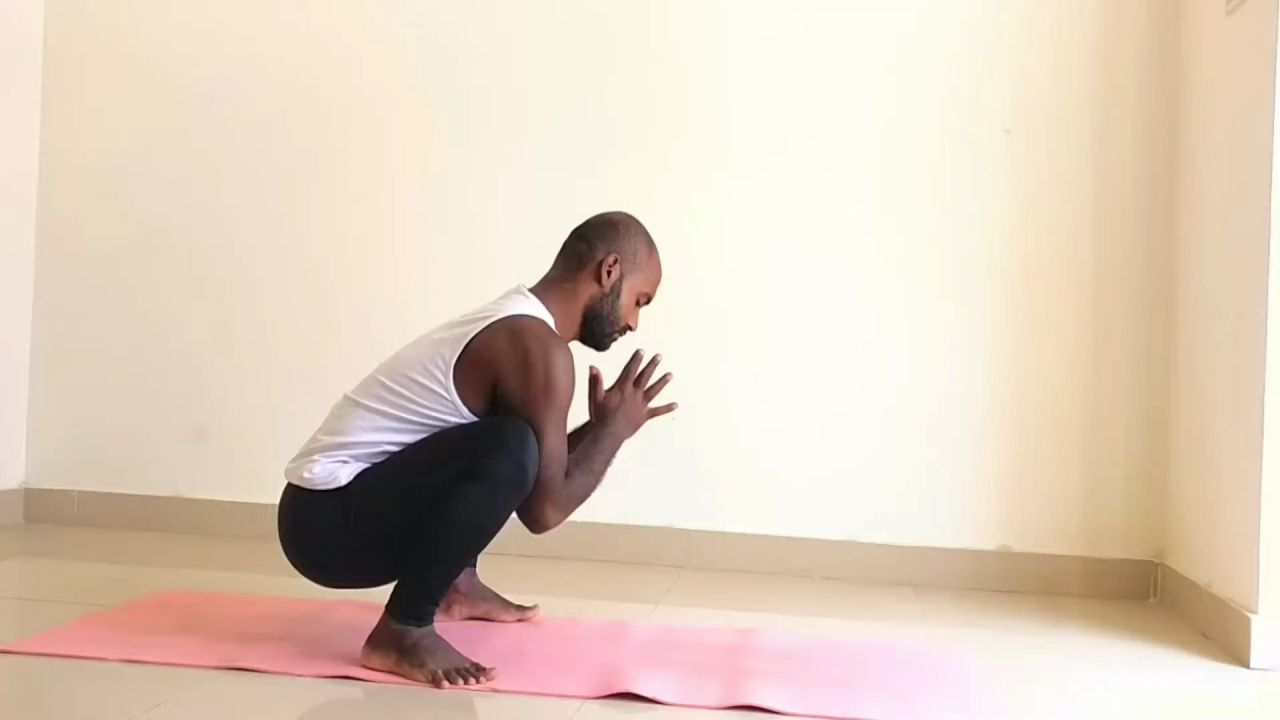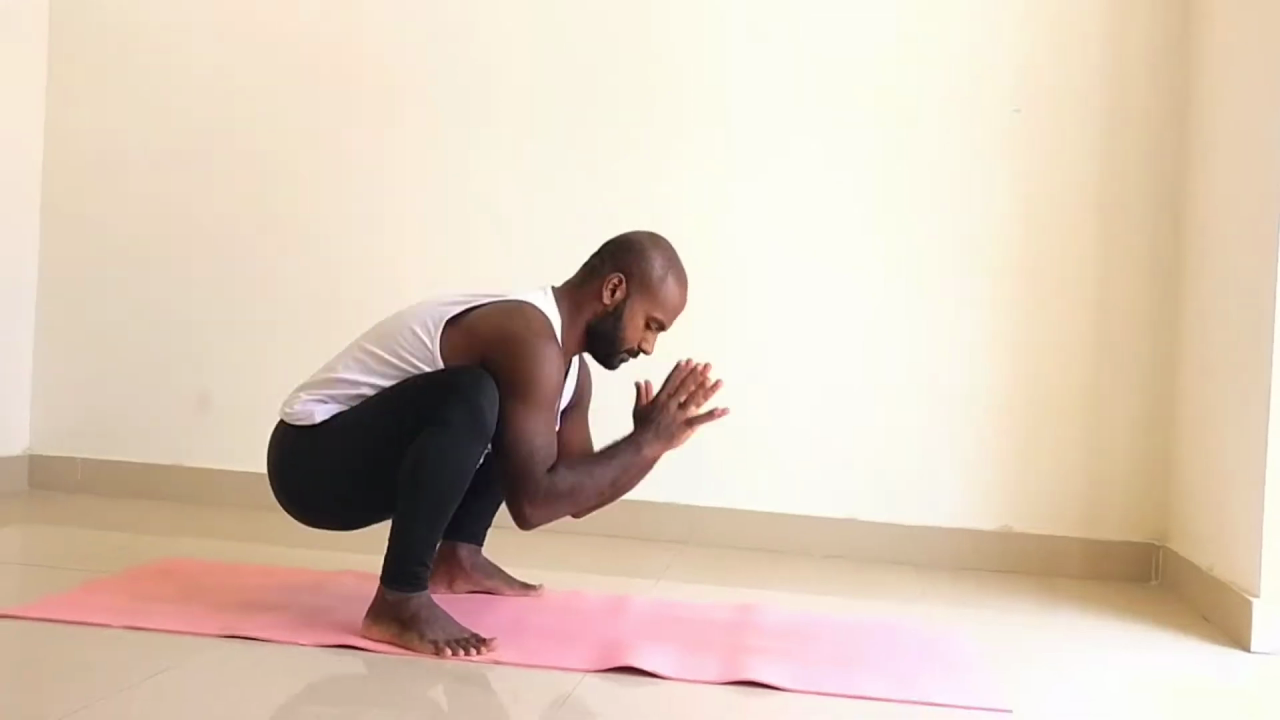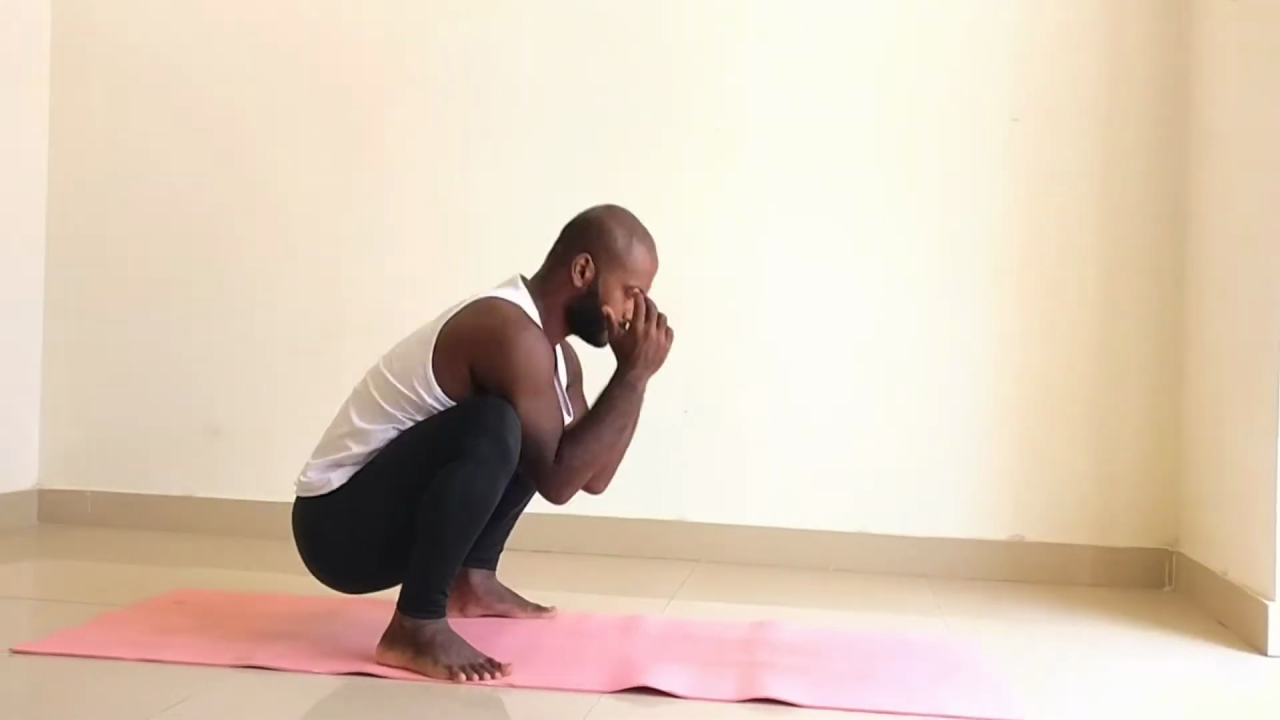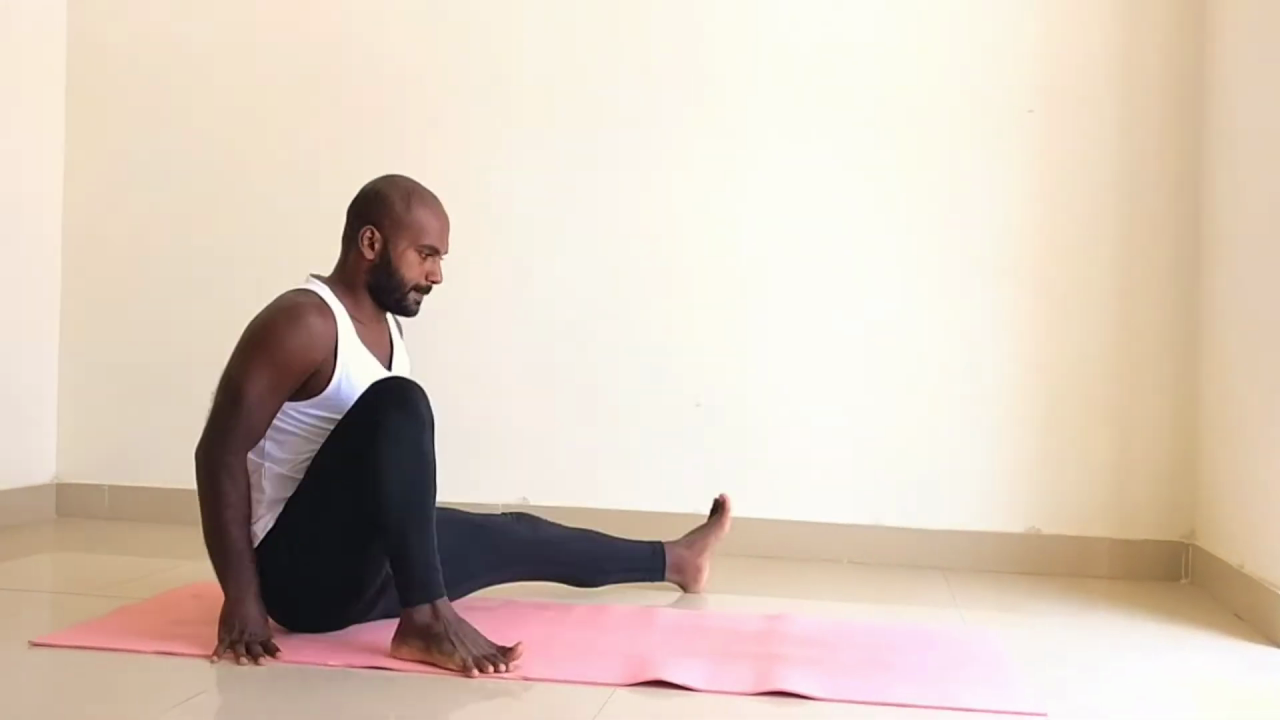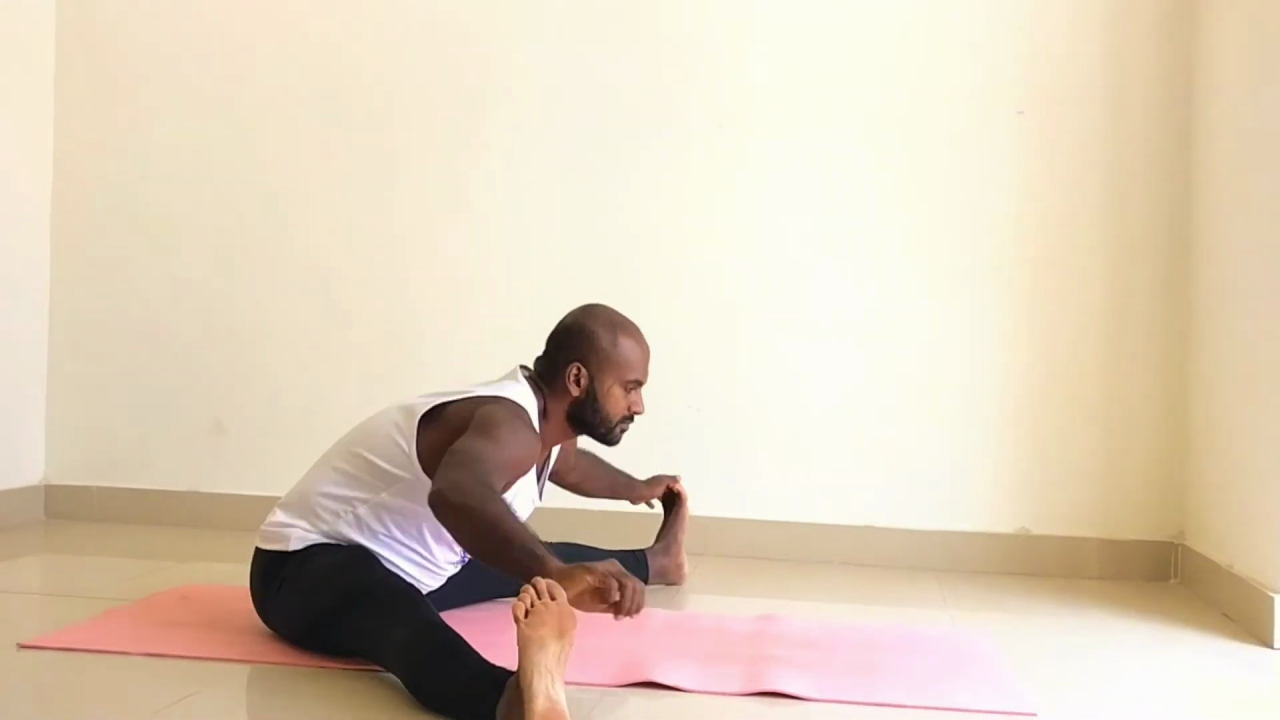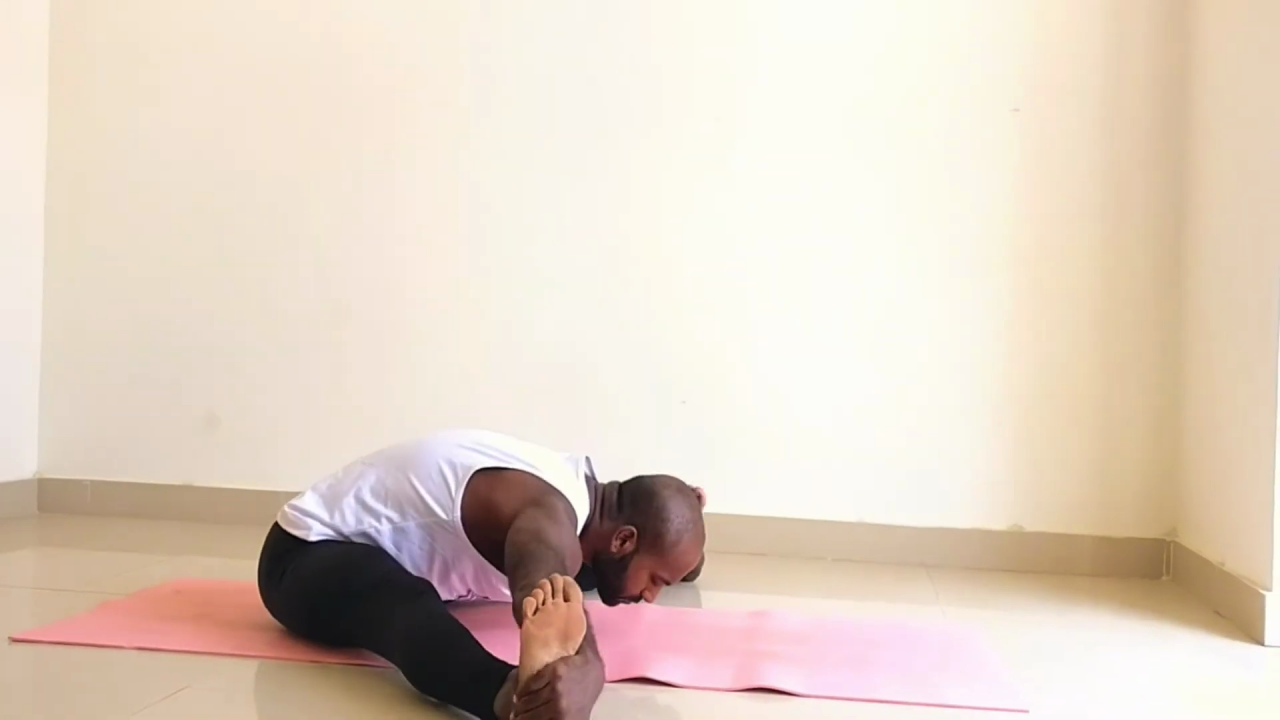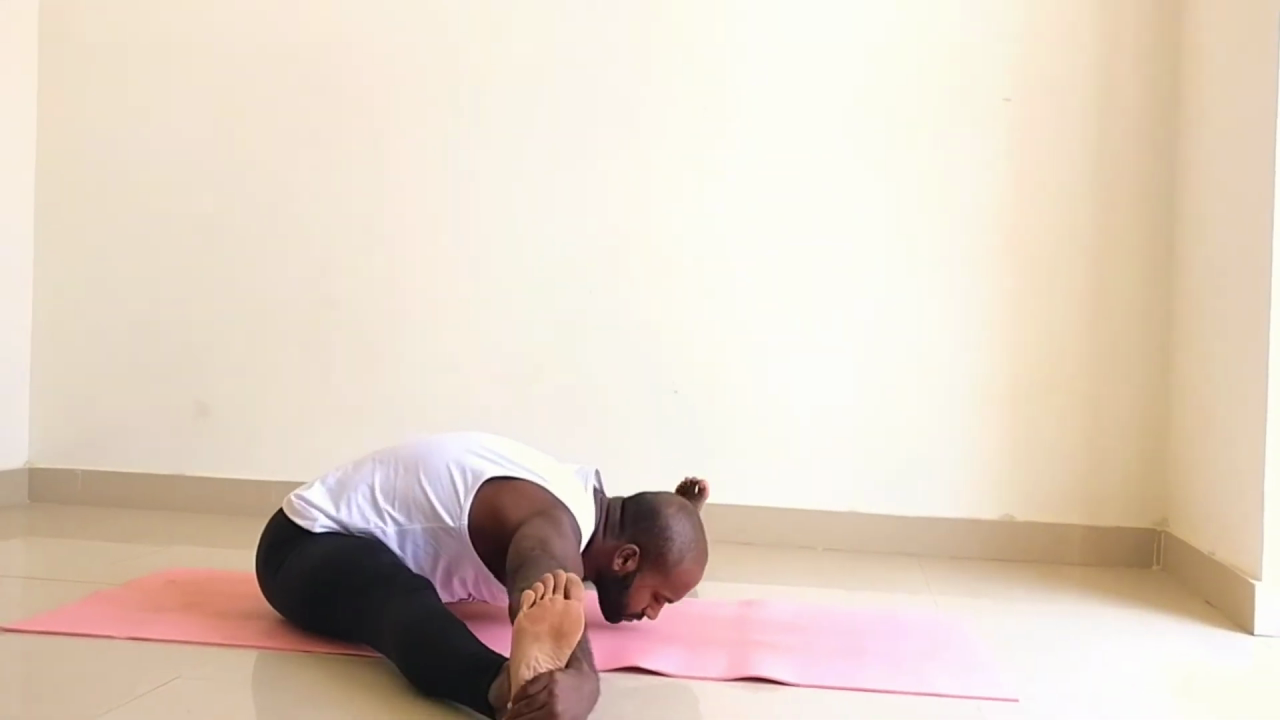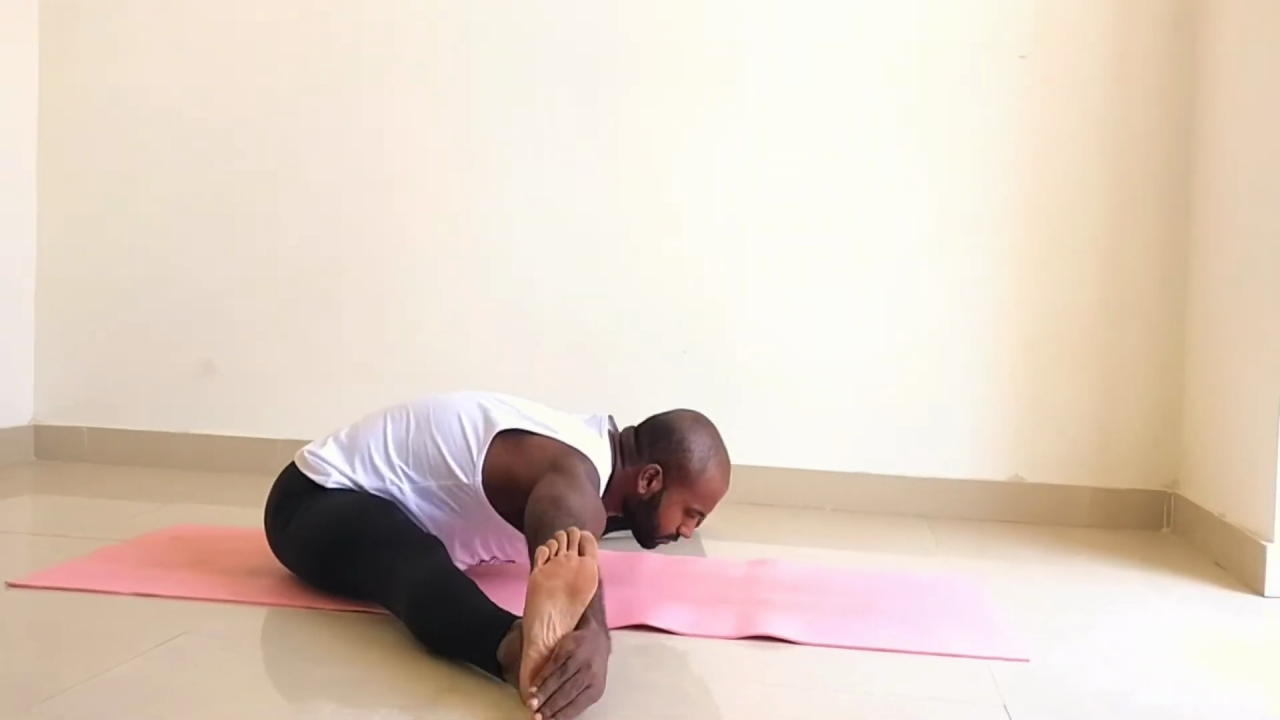
dt=0.5s
person 1, frame 1
left shoulder: (515, 327)
right shoulder: (537, 347)
left elbow: (543, 472)
right elbow: (543, 509)
left wrist: (604, 427)
right wrist: (614, 429)
left hip: (353, 504)
right hip: (330, 524)
right knee: (510, 450)
left ankle: (457, 583)
right ankle: (402, 631)
person 1, frame 2
left shoulder: (569, 356)
right shoulder: (532, 343)
left elbow: (582, 487)
right elbow: (532, 501)
left wrist: (650, 437)
right wrist: (648, 444)
left hip: (363, 447)
right hip: (315, 447)
right knee: (472, 401)
left ankle: (457, 555)
right ankle: (400, 599)
person 1, frame 3
left shoulder: (550, 345)
right shoulder: (511, 334)
left elbow: (592, 478)
right elbow: (558, 479)
left wrist: (631, 380)
right wrist: (632, 380)
right hip: (340, 524)
right knee: (494, 433)
left ankle: (473, 580)
right ankle: (416, 628)
person 1, frame 4
left shoulder: (382, 325)
right shoulder: (304, 322)
right elbow: (219, 454)
right wrist: (241, 597)
left hip: (360, 560)
right hip: (304, 566)
left knee: (518, 537)
right knee: (403, 402)
left ankle: (669, 560)
right ankle: (430, 620)
person 1, frame 5
left shoulder: (541, 419)
right shoulder: (507, 425)
left elbow: (567, 463)
right elbow: (458, 496)
left wrist: (637, 488)
right wrist: (558, 572)
left hip: (396, 564)
left knee: (518, 569)
right knee: (407, 621)
left ankle: (653, 565)
person 1, frame 6
left shoulder: (585, 495)
right shoulder: (551, 514)
right elbow: (545, 598)
right wrist: (582, 671)
left hip: (372, 545)
right hip: (310, 552)
right knee: (406, 607)
person 1, frame 7
left shoulder: (588, 500)
right shoulder: (554, 527)
right elbow: (543, 607)
left wrist: (679, 516)
right wrist: (581, 680)
left hip: (372, 531)
right hip: (308, 544)
right knee: (403, 601)
person 1, frame 8
left shoulder: (599, 444)
right shoulder: (571, 476)
right elbow: (566, 570)
right wrist: (592, 641)
left hip: (375, 487)
right hip: (318, 497)
right knee: (416, 561)
